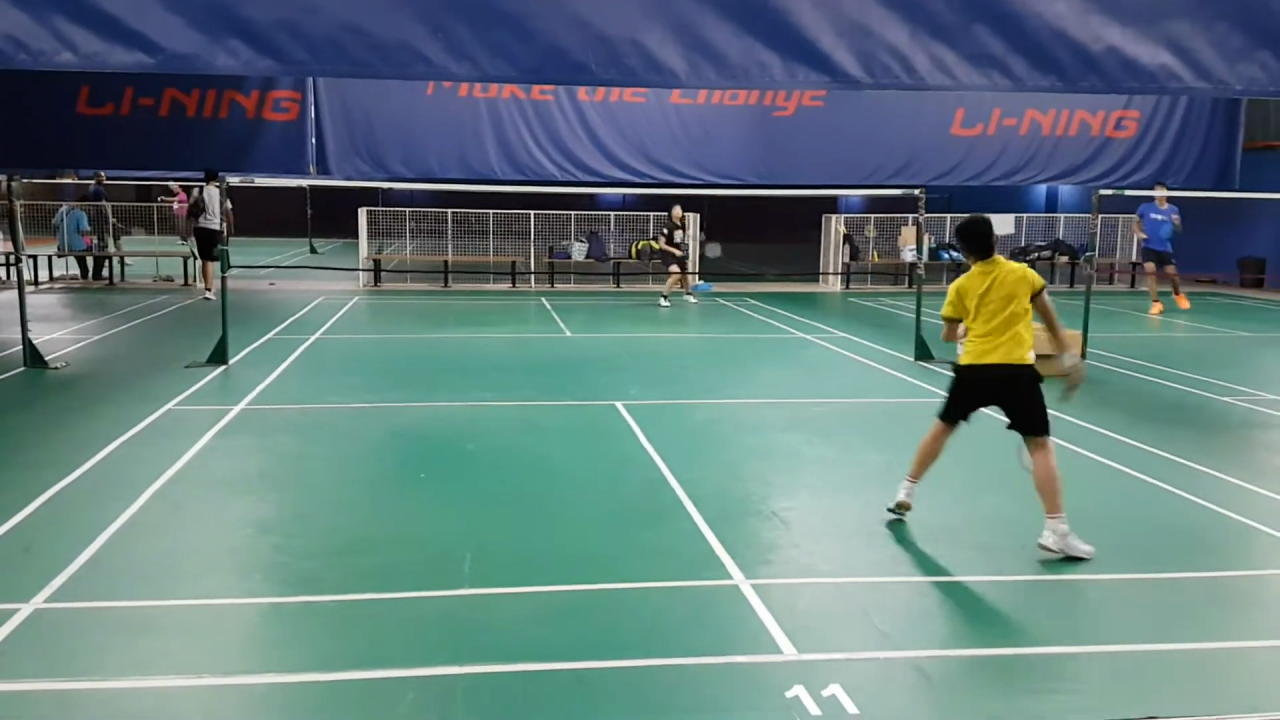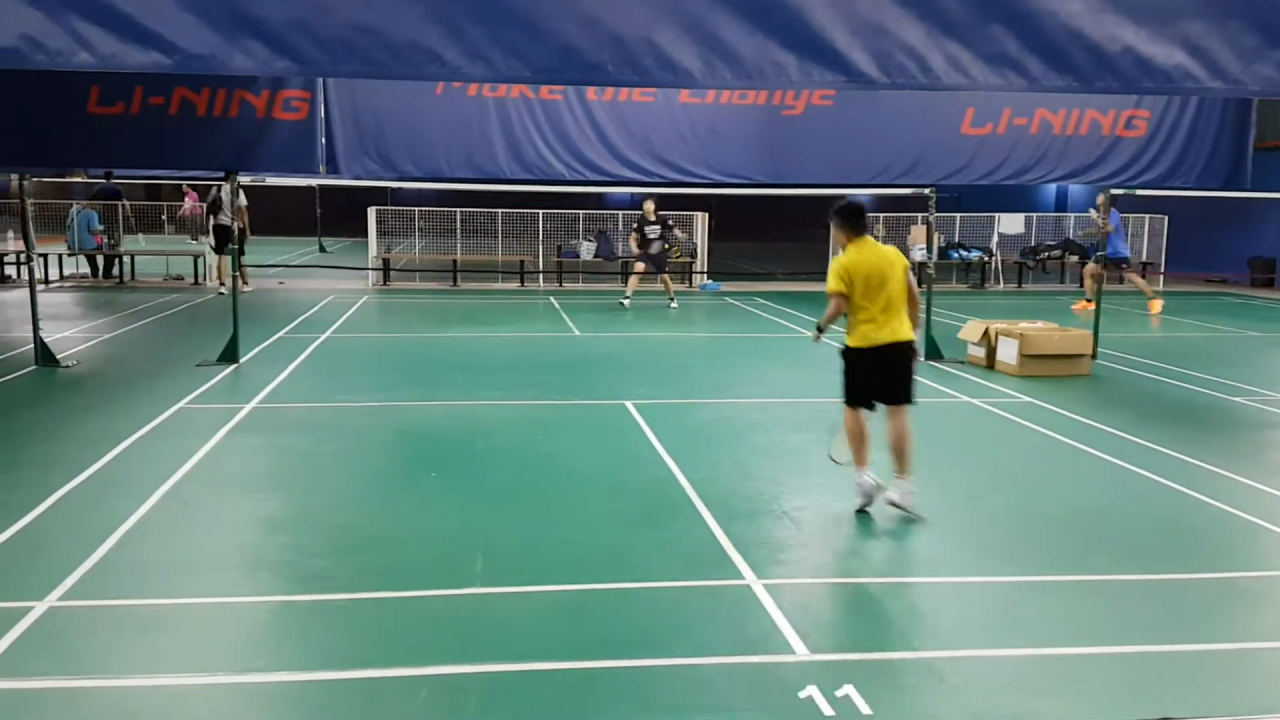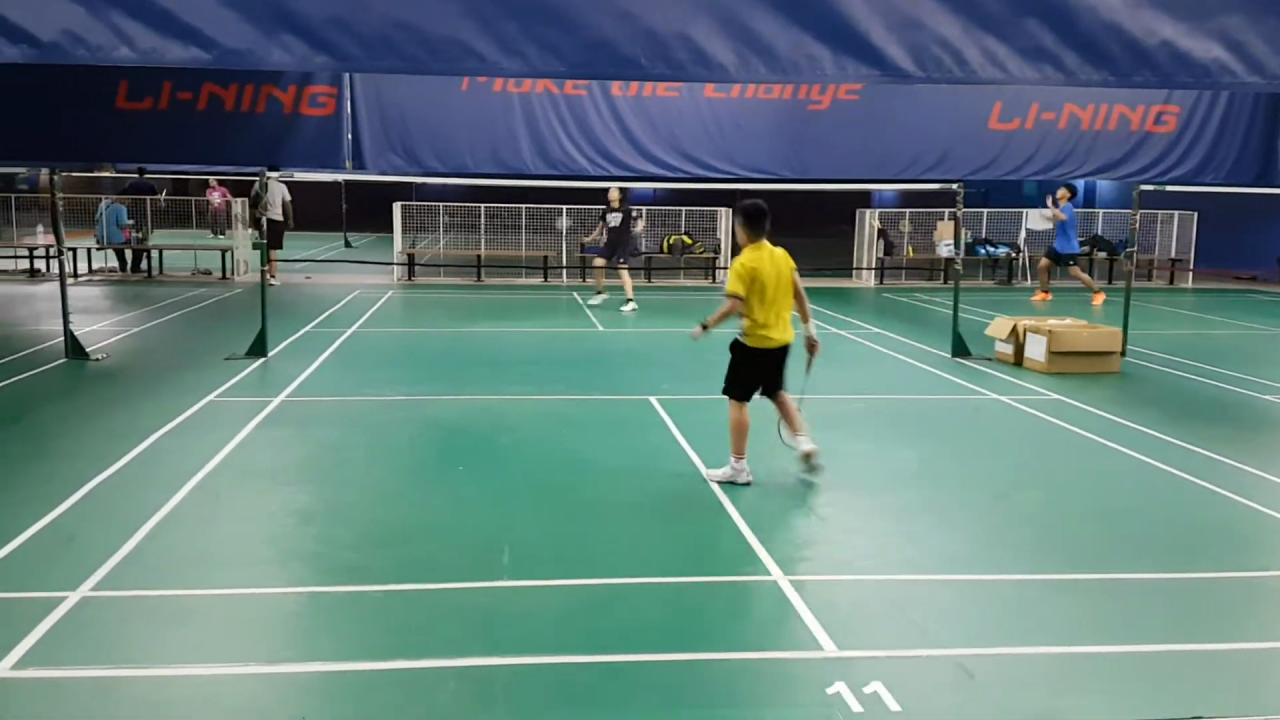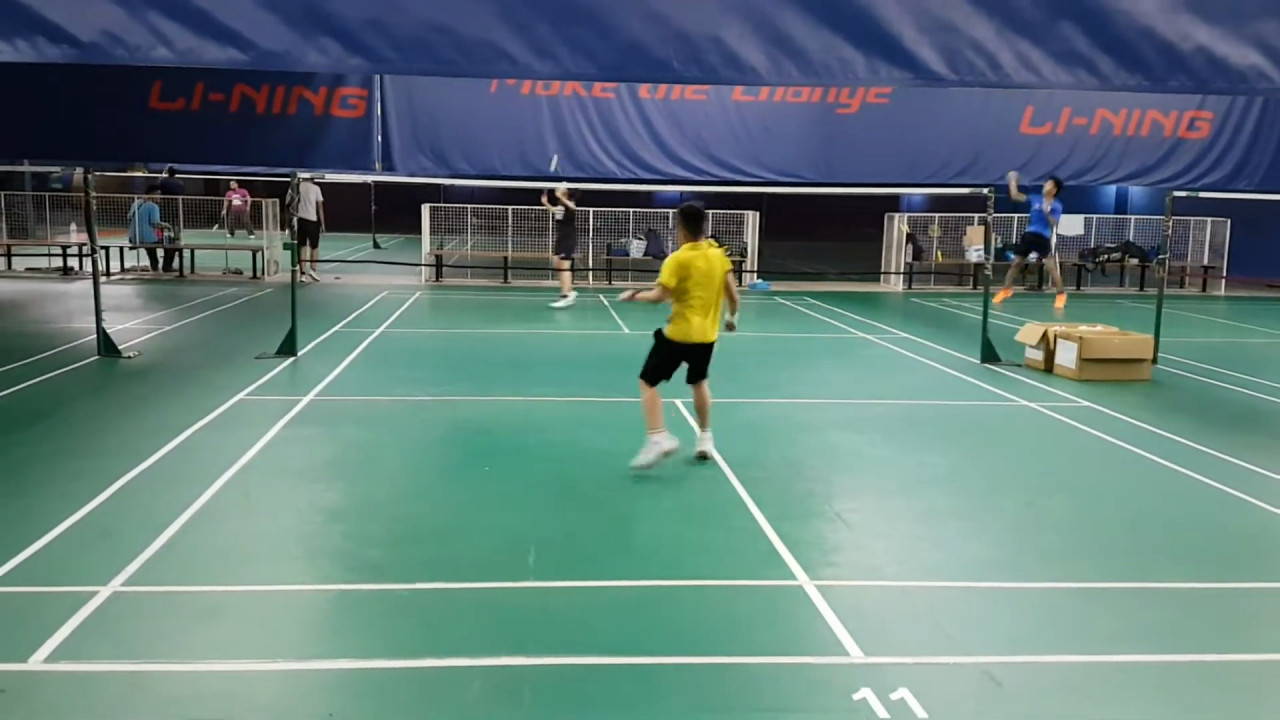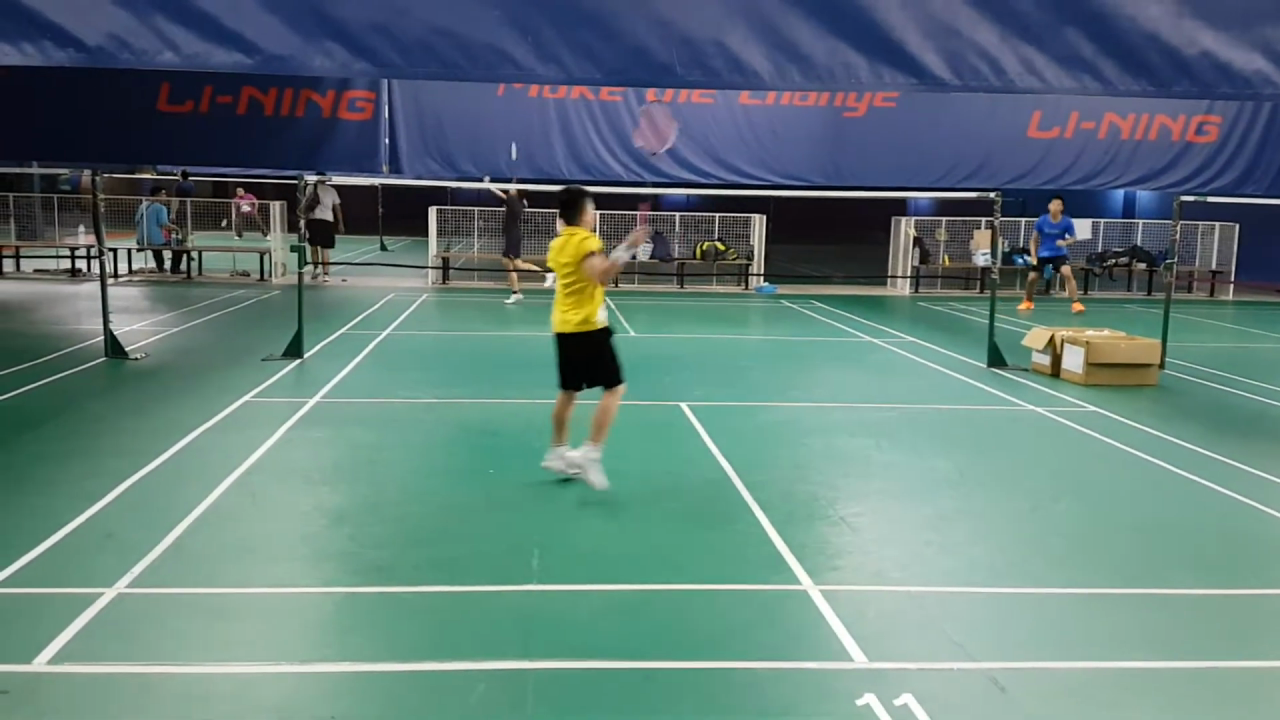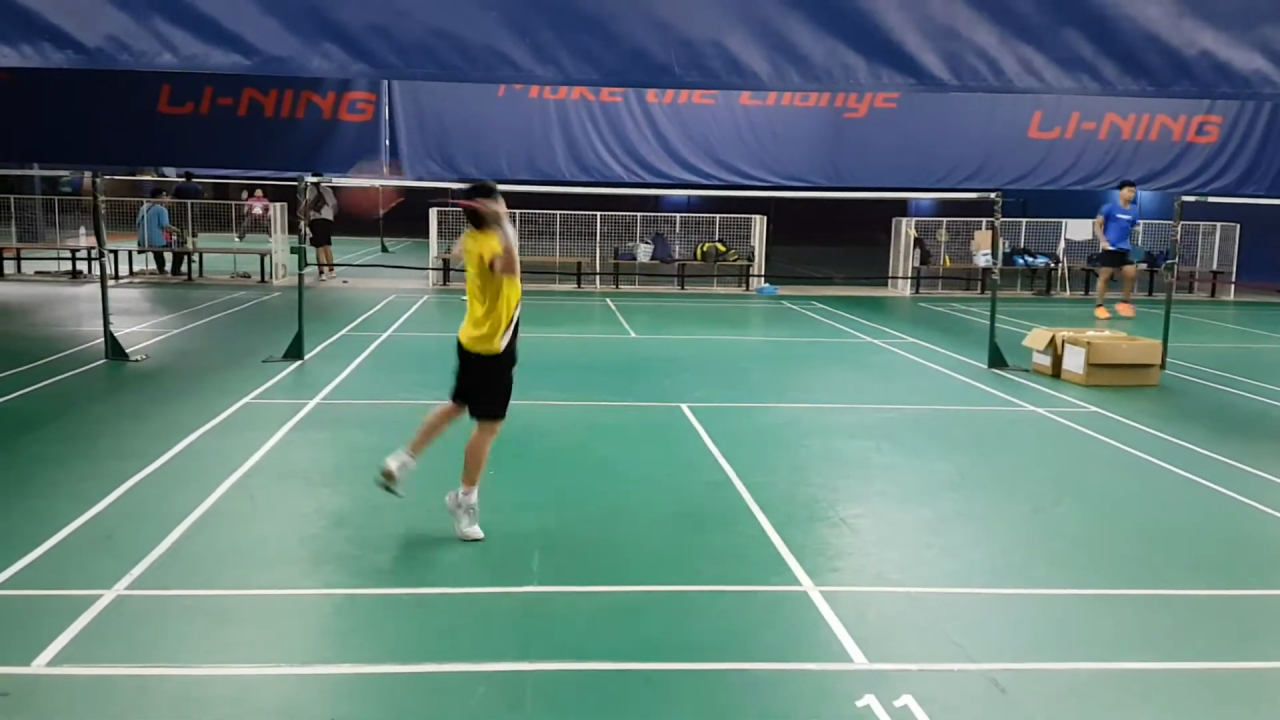
dt=0.5s
person 1, frame 1
left shoulder: (961, 286)
right shoulder: (1024, 274)
left elbow: (947, 334)
right elbow: (1049, 317)
left wrist: (959, 332)
right wrist: (1068, 354)
left hip: (974, 368)
right hip: (1017, 368)
left knee: (943, 427)
right knee: (1039, 446)
left ankle: (906, 493)
right ankle: (1054, 529)
person 1, frame 2
left shoulder: (844, 263)
right shoulder: (894, 254)
left elbow: (837, 307)
right elbow: (914, 297)
left wrist: (821, 326)
right wrist: (912, 336)
left hip: (863, 345)
right hip: (900, 341)
left knee: (853, 409)
right knee: (897, 412)
left ankle: (864, 476)
right ankle: (901, 486)
person 1, frame 3
left shoulder: (742, 264)
right shoulder: (784, 257)
left elbow: (734, 307)
right elbow: (801, 297)
left wrist: (706, 326)
right wrist: (809, 332)
left hip: (754, 343)
right hip: (782, 340)
left knee: (737, 402)
right knee: (778, 394)
left ankle: (738, 468)
right ankle: (805, 442)
person 1, frame 4
left shoulder: (677, 260)
right shoulder: (719, 256)
left elbow: (658, 296)
right elbow: (733, 296)
left wrist: (632, 295)
right wrist: (732, 318)
left hip: (678, 335)
right hip: (706, 336)
left knee: (648, 383)
right knee: (699, 382)
left ankle: (658, 440)
right ankle: (705, 439)
person 1, frame 5
left shoulder: (558, 246)
right shoulder: (587, 242)
right elbow: (603, 274)
right wrist: (627, 248)
left hip: (564, 330)
right hip: (588, 328)
left knee: (568, 393)
right knee: (613, 390)
left ankle: (557, 453)
right ankle: (590, 456)
person 1, frame 6
left shoulder: (473, 241)
right shoulder: (490, 246)
right elbow: (510, 270)
right wrist: (505, 226)
left hip: (474, 342)
right hip: (491, 348)
left knee: (456, 405)
right knee: (488, 425)
left ankle: (401, 461)
right ankle: (465, 499)
